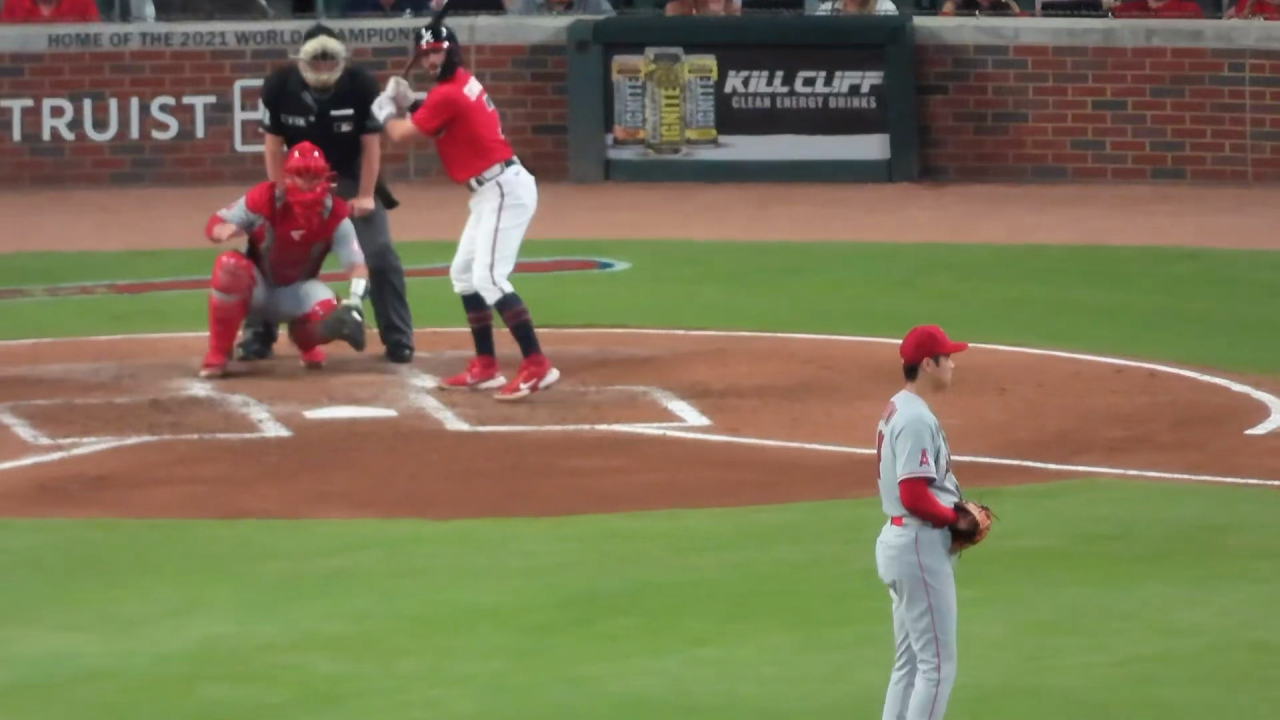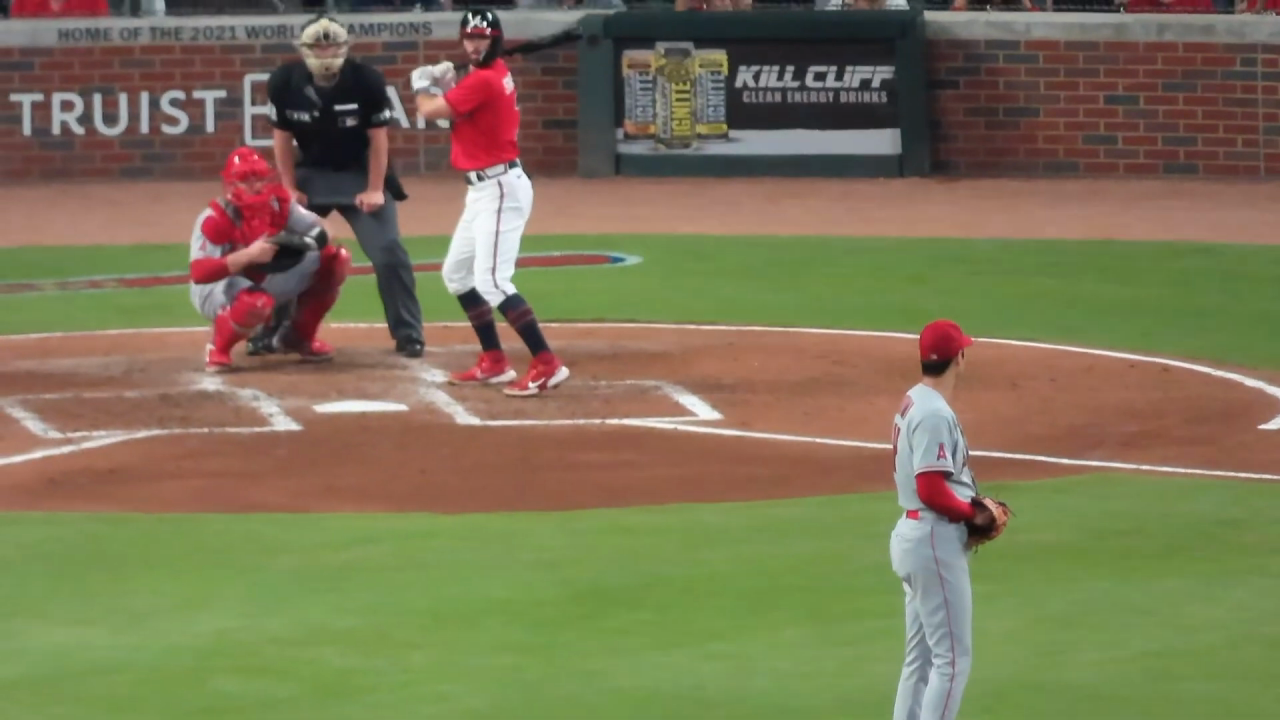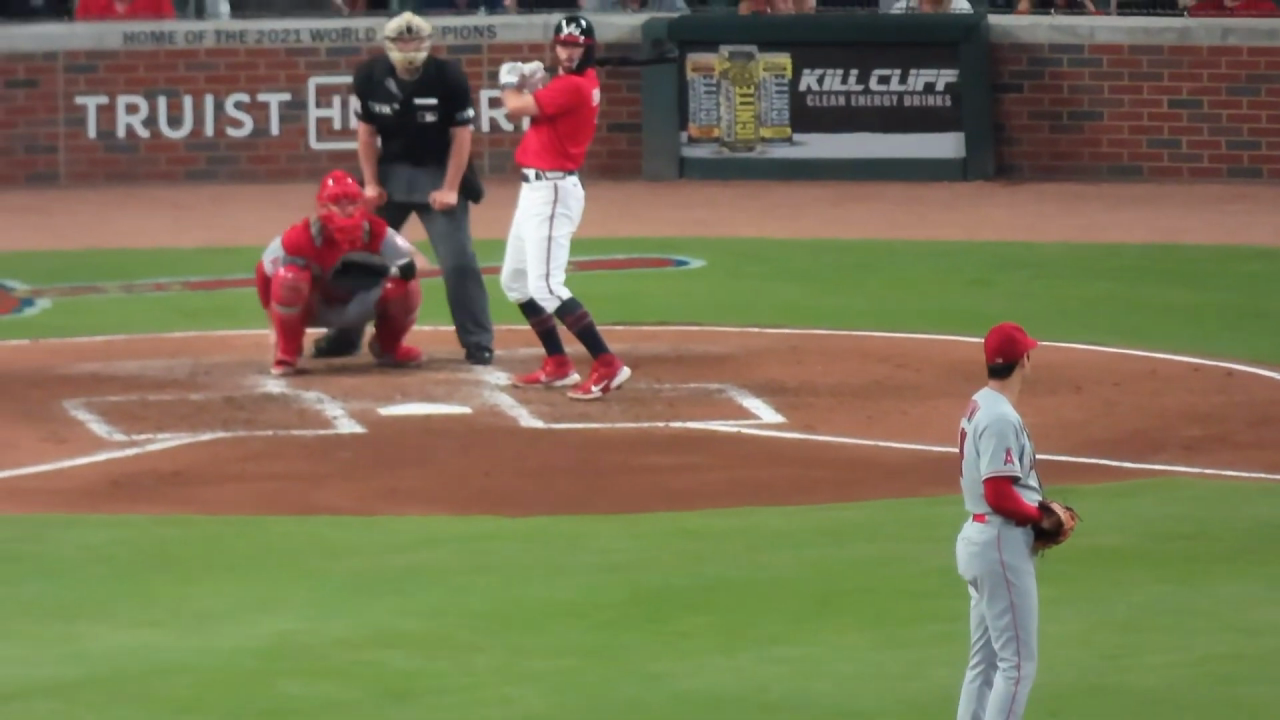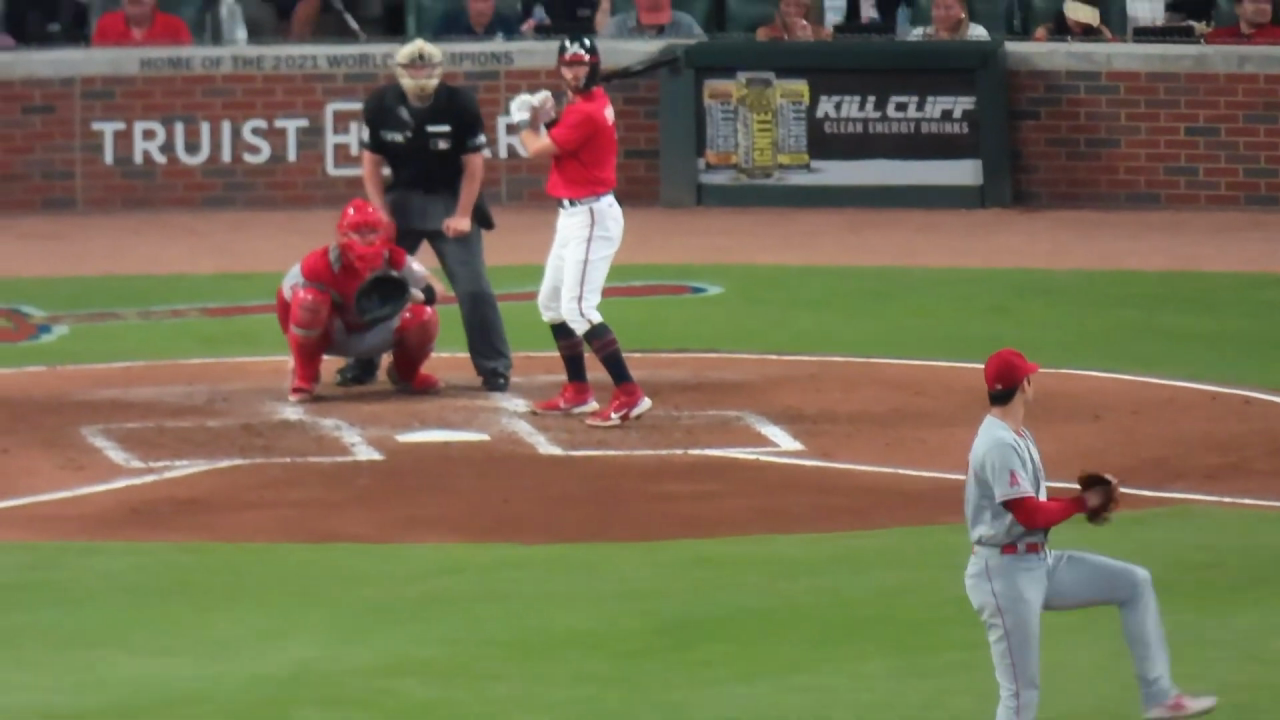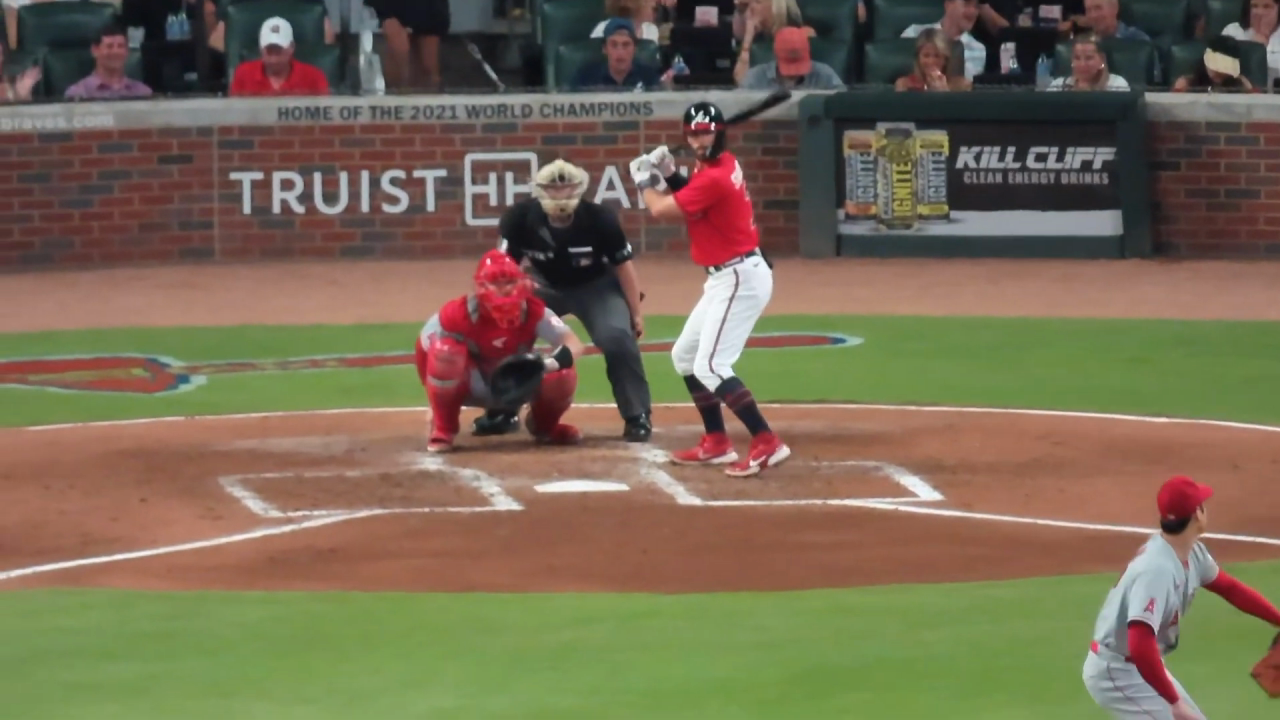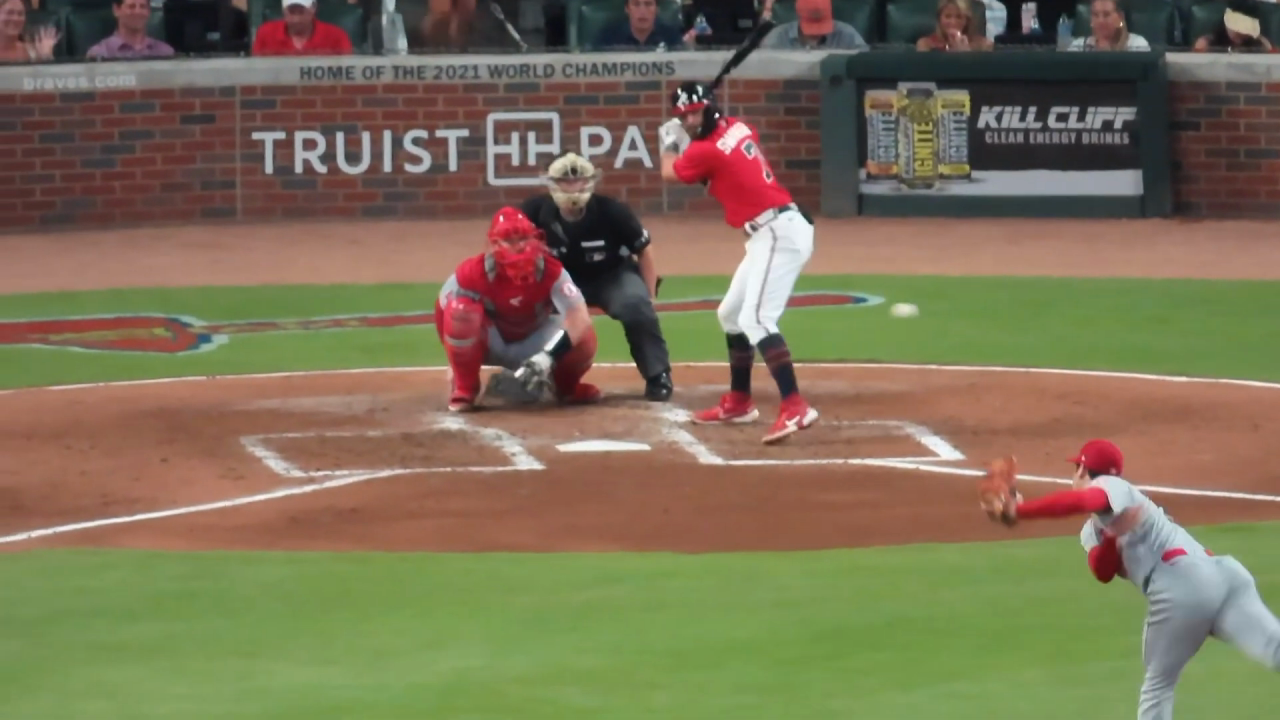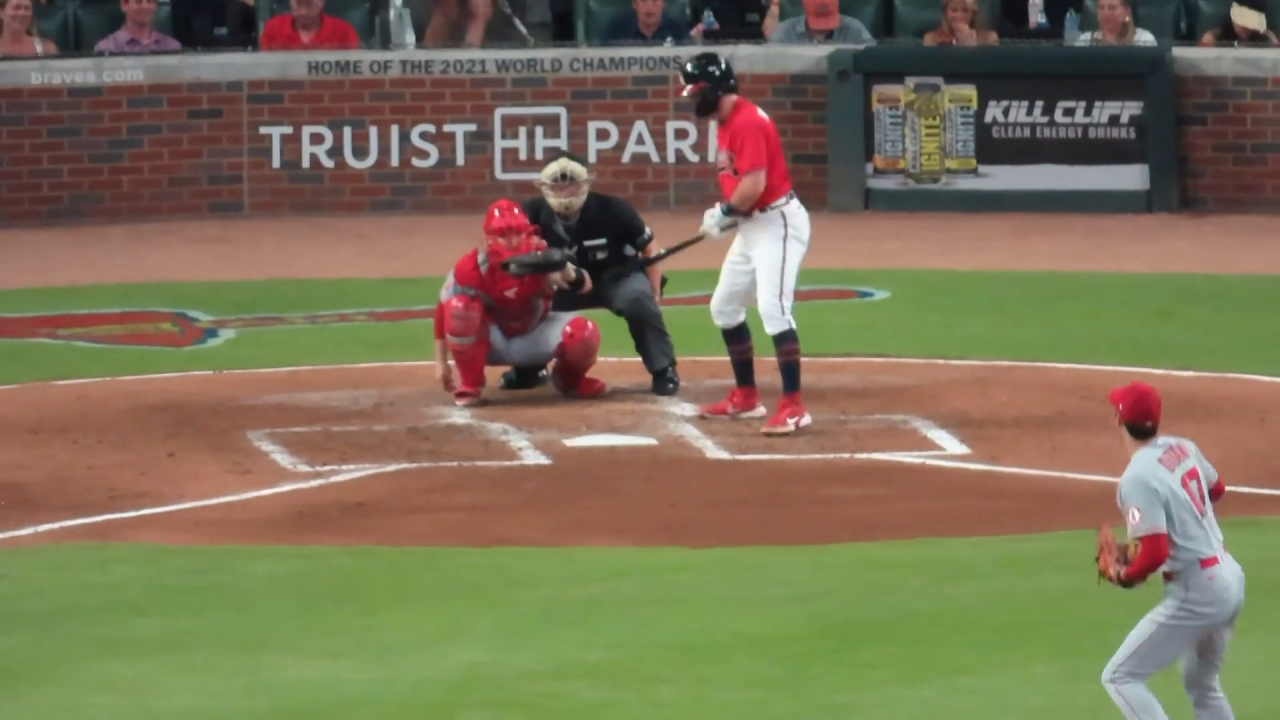
dt=0.7s
person 1, frame 1
left shoulder: (446, 95)
right shoulder: (462, 82)
left elbow: (401, 134)
right elbow: (437, 118)
left wrist: (385, 111)
right wrist: (408, 102)
left hip: (504, 189)
right hip: (496, 188)
left knee: (489, 277)
right knee: (464, 273)
left ankle: (536, 365)
right ankle: (485, 367)
person 1, frame 2
left shoulder: (484, 79)
right shoulder: (490, 74)
left elbow: (430, 111)
right elbow: (460, 112)
left wrist: (421, 85)
right wrist: (447, 86)
left hip: (500, 187)
right hip: (484, 187)
left knee: (491, 281)
right knee: (456, 272)
left ankle: (547, 363)
right ankle: (494, 361)
person 1, frame 3
left shoulder: (574, 86)
right shoulder: (571, 82)
left elbow: (515, 107)
right elbow: (540, 108)
left wrist: (509, 80)
right wrist: (533, 84)
left hip: (551, 192)
right hip: (536, 189)
left knee: (545, 287)
right knee: (515, 281)
left ankle: (607, 365)
right ankle: (558, 364)
person 1, frame 4
left shoulder: (586, 110)
right shoulder: (588, 101)
left elbow: (537, 150)
right elbow: (562, 141)
left wrist: (522, 119)
right wrist: (546, 118)
left hip: (591, 216)
right hip: (575, 214)
left knee: (578, 308)
right knee: (551, 302)
left ankle: (629, 394)
right ankle: (578, 392)
person 1, frame 5
left shoulder: (714, 177)
right shoulder: (719, 165)
left elbow: (661, 209)
right elbow: (691, 196)
left wrist: (643, 179)
right wrist: (668, 174)
left hip: (739, 278)
right hip: (728, 277)
left knee: (710, 366)
right knee: (685, 356)
left ankle: (766, 443)
right ankle: (716, 443)
person 1, frame 6
left shoulder: (703, 149)
right shoulder: (738, 128)
left elbow: (669, 171)
left wrist: (669, 144)
right wrist: (684, 139)
left hip: (779, 232)
right hip: (769, 234)
left knee: (754, 319)
right knee: (731, 315)
left ankle: (795, 407)
right ankle: (738, 402)
person 1, frame 7
left shoulder: (747, 121)
right shoulder: (726, 121)
left elbow: (755, 184)
left wrist: (723, 211)
right wrist: (726, 211)
left hip: (779, 223)
right hip: (751, 226)
left knee: (773, 306)
right knee: (724, 307)
left ankle: (793, 405)
right ankle: (746, 397)
person 2, frame 1
left shoulder: (898, 409)
right shoulder: (918, 419)
right elbow: (914, 496)
left wrist: (951, 515)
right wrist: (957, 519)
left hip: (901, 540)
right hip: (918, 546)
left knee: (910, 660)
right knee: (937, 662)
person 2, frame 2
left shoulder: (913, 402)
right shoulder: (935, 412)
right elbow: (931, 490)
left wrist: (967, 510)
right wrist: (974, 513)
left hip: (915, 534)
right hip: (933, 540)
left knee: (922, 656)
right knee: (952, 657)
person 2, frame 3
left shoulder: (979, 405)
right shoulder: (1002, 417)
right elbow: (999, 495)
left wrist: (1036, 514)
right wrist: (1041, 517)
left hip: (980, 538)
right hip: (999, 544)
left knee: (986, 660)
right knee: (1017, 661)
person 2, frame 4
left shoulder: (1018, 436)
right shoulder: (998, 443)
right elbow: (1032, 515)
left wrist: (1083, 501)
right wrist: (1082, 502)
left hip: (1036, 562)
right hip: (1002, 571)
left knee: (1135, 584)
person 2, frame 5
left shoulder: (1192, 551)
right shoulder: (1155, 569)
left elbow: (1228, 586)
right elbow: (1140, 647)
left hip: (1145, 665)
right hip: (1117, 673)
person 2, frame 6
left shoulder: (1108, 487)
left elbow: (1083, 499)
right elbow: (1103, 572)
left wrist: (1018, 512)
right wrist: (1114, 533)
left hip: (1184, 589)
left knee: (1157, 691)
person 2, frame 7
left shoulder: (1137, 478)
right shoulder: (1183, 448)
left elbow: (1156, 552)
right elbow: (1217, 489)
left wrist: (1125, 575)
left hip: (1197, 593)
right hip: (1229, 581)
left knee: (1120, 676)
right knee: (1202, 685)
person 3, frame 1
left shoulder: (362, 86)
right shoulder: (278, 86)
left elbow: (371, 144)
right elbow: (274, 144)
left wrist: (365, 195)
left hip: (350, 180)
left knee: (380, 257)
left ankle: (399, 339)
right ankle: (258, 336)
person 3, frame 2
left shoulder: (367, 80)
right shoulder: (284, 81)
left elbow: (378, 138)
right elbow: (282, 138)
left wrist: (375, 189)
right wrist: (291, 189)
left hip: (359, 174)
right hip: (310, 175)
left knee: (388, 252)
left ankle: (409, 333)
right ankle: (270, 330)
person 3, frame 3
left shoulder: (449, 77)
right shoulder: (369, 75)
left elbow: (462, 136)
right elbow: (367, 131)
left wrist: (451, 188)
right wrist: (371, 183)
left hip: (438, 173)
right hip: (392, 171)
left knee: (458, 259)
left ankle: (478, 340)
right ankle: (344, 333)
person 3, frame 4
left shoulder: (460, 104)
right shoulder: (379, 103)
left elbow: (473, 164)
right elbow: (371, 162)
left wrist: (463, 214)
right wrist: (379, 213)
left hip: (450, 202)
right hip: (400, 200)
left knee: (472, 286)
left ankle: (495, 366)
right ankle: (363, 362)
person 3, frame 5
left shoulder: (601, 219)
right shoulder: (519, 217)
left elbow: (623, 266)
left wrist: (636, 313)
left hip: (595, 285)
right hip: (543, 284)
left knee: (617, 336)
left ankle: (637, 415)
right ankle: (502, 411)
person 3, frame 6
left shoulder: (612, 211)
right shoulder: (533, 212)
left elbow: (643, 250)
left wrist: (650, 297)
left hip: (612, 275)
left knee: (635, 306)
left ankle: (658, 375)
person 3, frame 7
left shoulder: (613, 210)
right shoulder: (533, 214)
left elbow: (647, 247)
left wrist: (655, 295)
left hip: (617, 275)
left knee: (638, 301)
left ankle: (664, 370)
right ankle: (529, 368)
person 4, frame 1
left shoulder: (335, 215)
right shoulder: (263, 198)
left elbow: (356, 265)
right elbow: (216, 222)
left wrist: (354, 302)
right wrist: (222, 230)
left hip: (296, 291)
right hip: (256, 289)
left knee: (333, 315)
right knee: (230, 264)
left ankle: (305, 342)
right ankle: (218, 354)
person 4, frame 2
left shoulder: (279, 203)
right shoulder: (215, 219)
left elbow: (323, 232)
right elbow: (198, 273)
left wrist: (305, 243)
right wrist: (248, 255)
left hip: (267, 280)
left knee: (337, 259)
right knee: (257, 302)
left ankle: (300, 337)
right ankle: (218, 348)
person 4, frame 3
left shoulder: (375, 232)
right shoulder: (300, 238)
left elbow: (421, 264)
right elbow: (264, 273)
left wrist: (392, 270)
right wrist: (277, 328)
left hip: (355, 306)
right hip: (314, 306)
left knee: (405, 288)
right knee: (288, 277)
left ankle: (387, 347)
right ankle: (287, 352)
person 4, frame 4
left shoulder: (395, 260)
right shoulder: (320, 264)
left elbow: (435, 288)
right elbow: (285, 298)
left wrist: (416, 295)
right wrist: (296, 354)
left hip: (377, 335)
right hip: (334, 336)
left knee: (423, 316)
right knee: (307, 299)
left ankle: (405, 375)
right ankle: (304, 378)
person 4, frame 5
left shoulder: (533, 311)
right shoulder: (457, 314)
left elbow: (574, 344)
right elbow: (424, 350)
left wrist: (550, 363)
right wrist: (436, 392)
right hip: (471, 387)
left knee: (563, 373)
right knee: (443, 350)
left ankle: (544, 426)
right ankle: (443, 428)
person 4, frame 6
left shoulder: (550, 271)
right shoulder: (473, 273)
left elbow: (582, 318)
right elbow: (443, 311)
left wrist: (546, 357)
right wrist: (454, 365)
left hip: (535, 338)
right hip: (490, 344)
left knee: (583, 337)
right knee: (460, 309)
left ankle: (565, 384)
right ankle: (465, 389)
person 4, frame 7
right shoulder: (469, 268)
left elbow: (586, 285)
right elbow: (444, 311)
left wrist: (568, 274)
right wrist: (440, 361)
left hip: (535, 338)
right hip: (491, 342)
left knee: (585, 334)
right knee: (458, 308)
left ankle: (569, 379)
right ankle: (470, 384)
